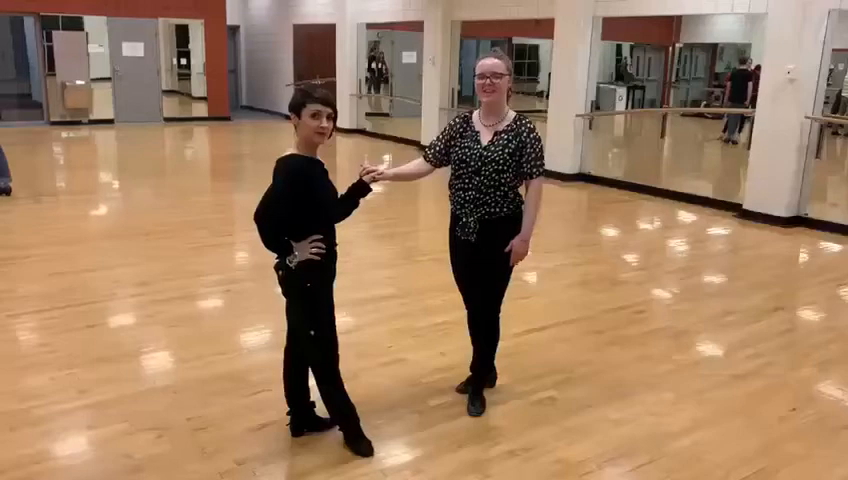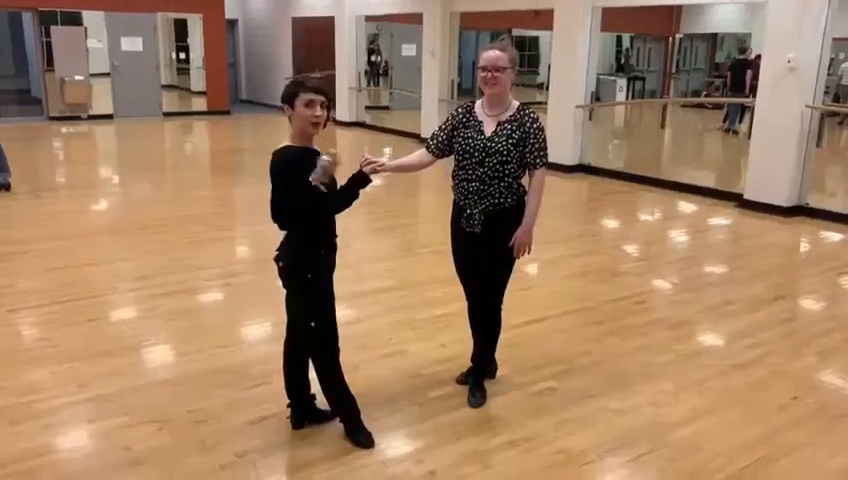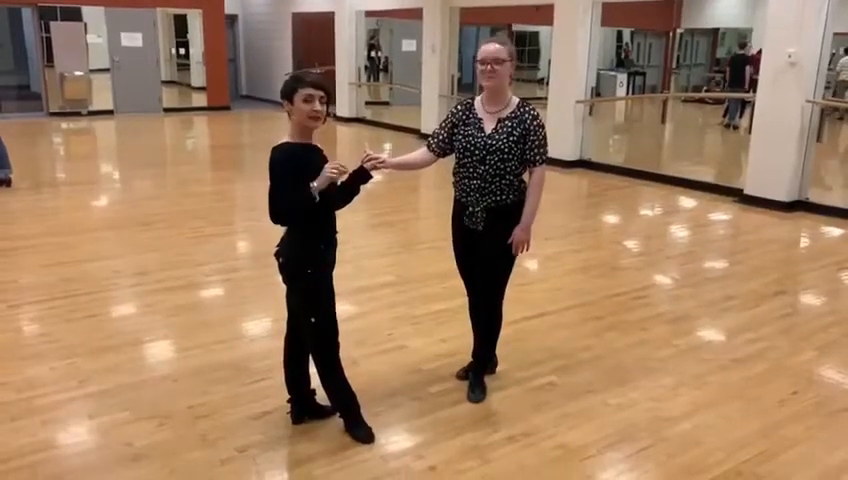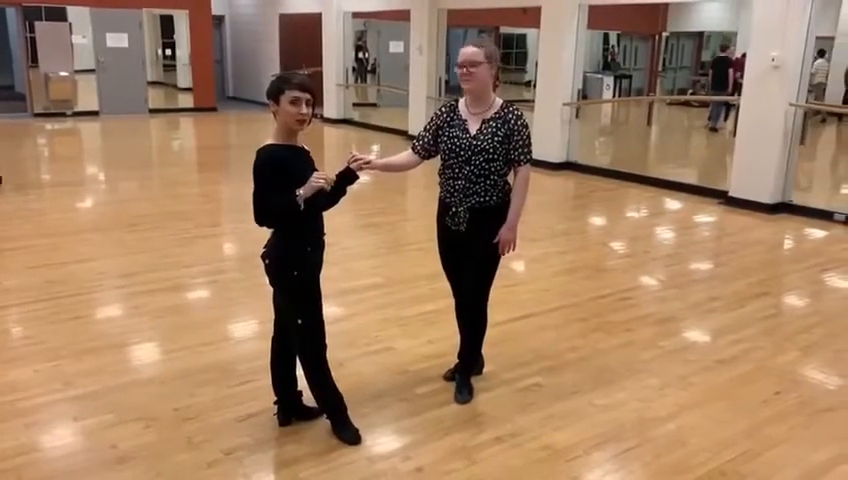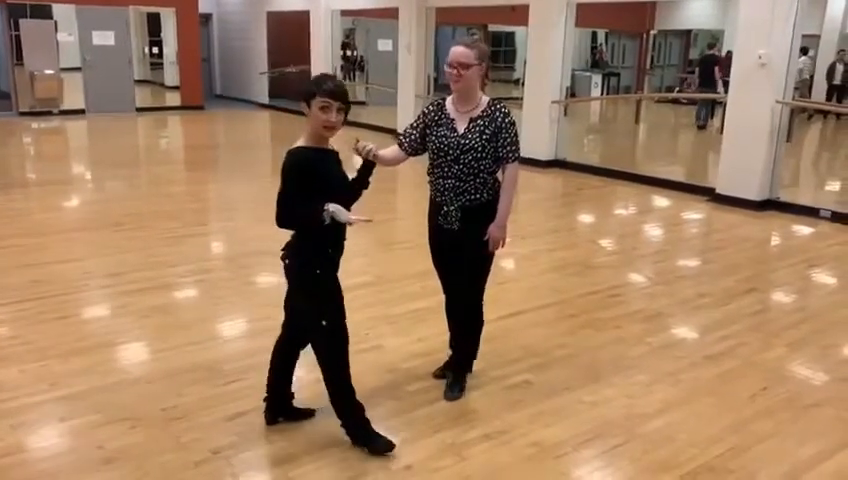
dt=1s
person 1, frame 1
left shoulder: (314, 166)
right shoulder: (292, 169)
left elbow: (331, 213)
right elbow: (264, 217)
left wrist: (361, 186)
right wrist: (289, 252)
left hip: (316, 270)
right hip: (303, 273)
left knee: (301, 344)
right knee: (322, 349)
left ankle: (301, 416)
right ankle: (348, 424)
person 1, frame 2
left shoulder: (314, 157)
right shoulder: (286, 160)
left elbow: (331, 204)
right elbow: (281, 214)
left wrist: (360, 177)
right wrist: (316, 180)
left hip: (316, 257)
right hip: (302, 260)
left knee: (301, 335)
right knee: (323, 341)
left ankle: (302, 408)
right ankle: (349, 417)
person 1, frame 3
left shoulder: (315, 152)
right shoulder: (284, 156)
left elbow: (332, 202)
right elbow: (279, 213)
left wrist: (362, 173)
right wrist: (316, 184)
left hip: (317, 253)
right hip: (302, 256)
left knee: (301, 331)
right knee: (323, 336)
left ankle: (302, 404)
right ankle: (349, 411)
person 1, frame 4
left shoulder: (301, 153)
right shoulder: (269, 158)
left elbow: (320, 203)
right elbow: (264, 215)
left wrist: (348, 175)
right wrist: (301, 192)
left hip: (304, 255)
right hip: (288, 259)
left knee: (288, 333)
right knee: (310, 338)
left ankle: (289, 405)
right ankle: (336, 413)
person 1, frame 5
left shoulder: (330, 155)
right shoulder: (299, 159)
left elbow: (343, 199)
right elbow: (285, 216)
left wrist: (367, 166)
right wrist: (326, 212)
left hip: (321, 260)
right hip: (311, 263)
left knee: (296, 332)
right knee: (332, 341)
left ankle: (277, 404)
right ankle: (356, 426)
person 2, frame 1
left shoulder: (523, 131)
right shoulder: (460, 125)
left elbow: (534, 183)
right elbow: (427, 163)
left wrist: (525, 234)
right wrist: (388, 173)
left hip: (500, 231)
right hip: (462, 229)
left knee: (487, 307)
right knee: (472, 305)
left ankle: (478, 381)
right ankle: (485, 370)
person 2, frame 2
left shoulder: (526, 121)
right shoulder: (462, 115)
left elbow: (537, 174)
right elbow: (429, 153)
left wrist: (527, 225)
right wrist: (389, 165)
left hip: (503, 222)
right hip: (464, 219)
left knee: (489, 298)
right knee: (473, 297)
left ankle: (478, 372)
right ankle: (486, 361)
person 2, frame 3
left shoulder: (526, 117)
right shoulder: (461, 112)
left elbow: (536, 172)
right elbow: (430, 153)
left wrist: (525, 224)
right wrist: (390, 162)
left hip: (503, 219)
right hip: (465, 216)
left knee: (489, 294)
right knee: (474, 292)
left ankle: (479, 368)
right ankle: (486, 357)
person 2, frame 4
left shoulder: (510, 118)
right shoulder: (446, 114)
left elbow: (521, 172)
right elbow: (415, 155)
left wrist: (511, 223)
right wrist: (376, 163)
left hip: (488, 220)
right hip: (450, 217)
left knee: (475, 295)
right knee: (460, 293)
left ankle: (465, 368)
right ankle: (473, 357)
person 2, frame 5
left shoulder: (497, 115)
right shoulder: (434, 112)
left elbow: (510, 169)
right elbow: (401, 151)
left wrist: (501, 220)
right wrist: (374, 155)
left hip: (479, 218)
right hip: (441, 215)
left knee: (469, 295)
right knee: (451, 292)
left ankle: (460, 368)
right ankle: (459, 355)
